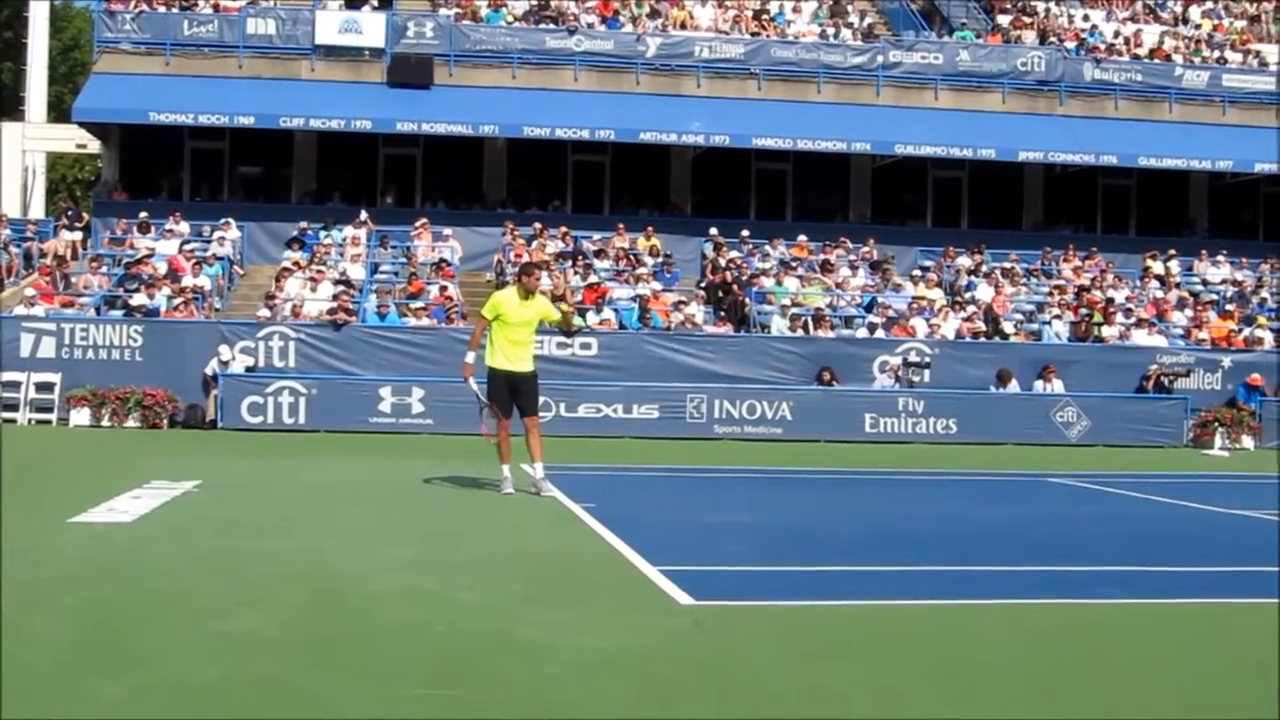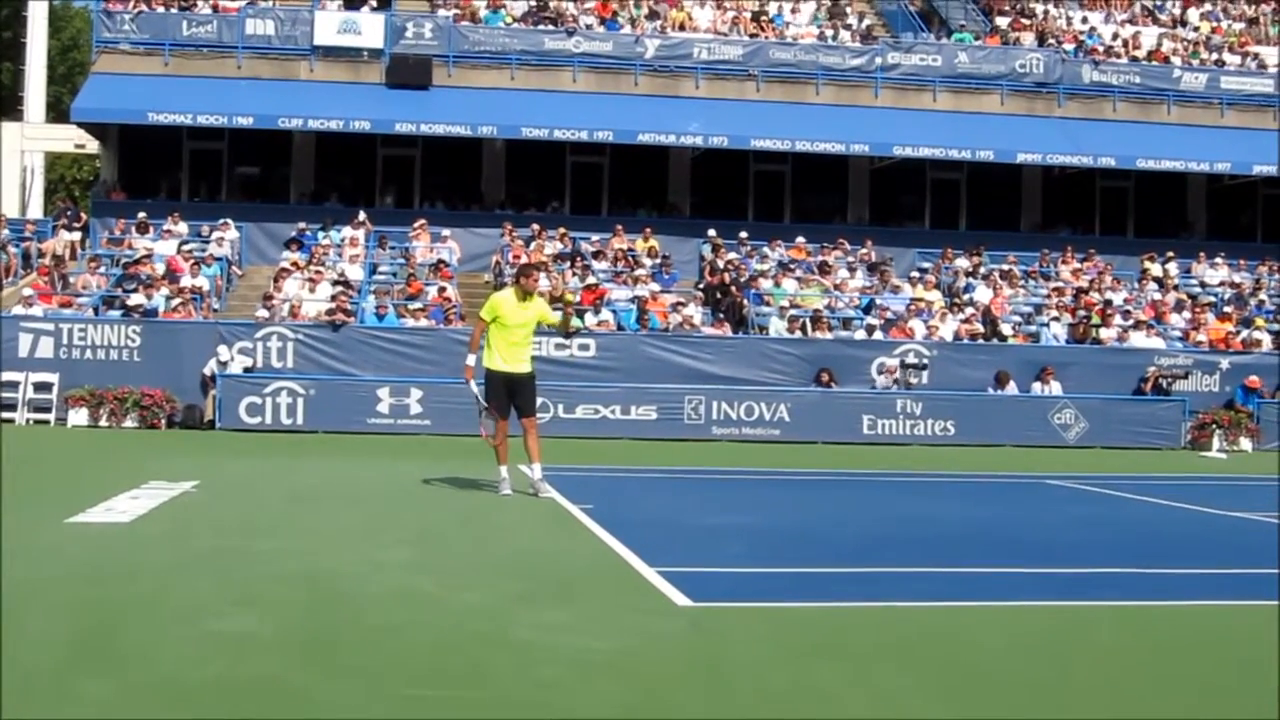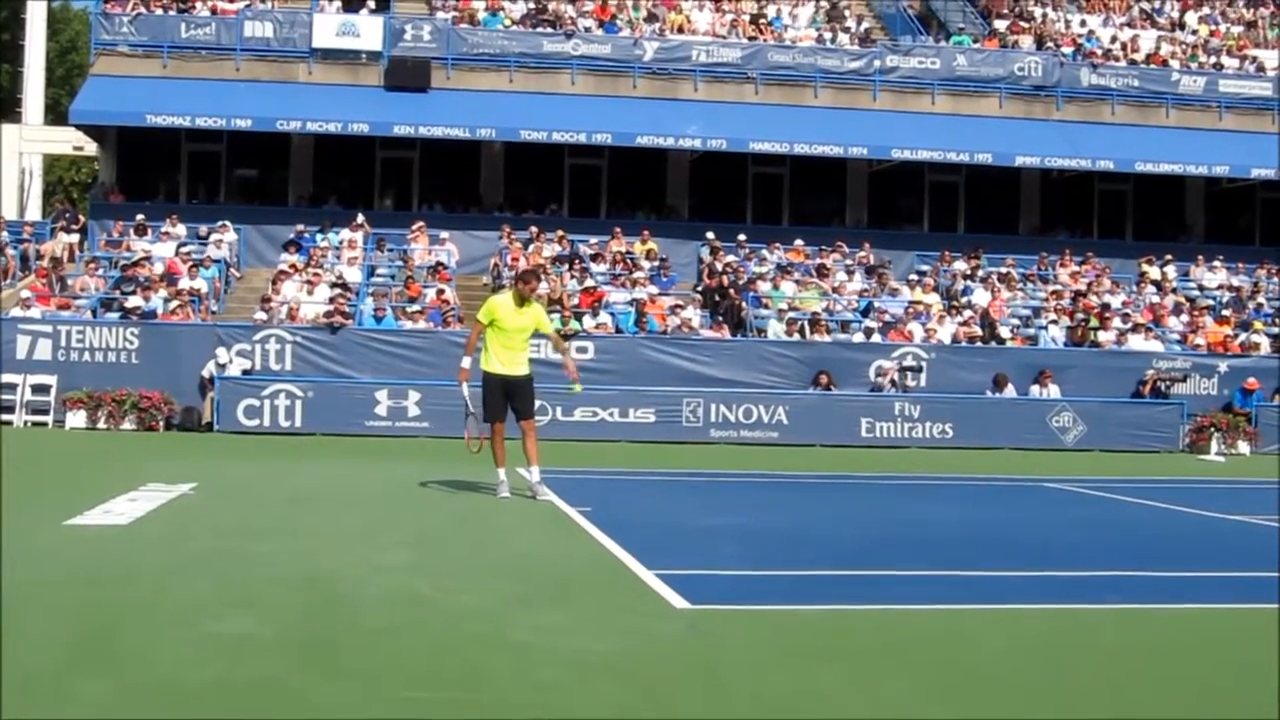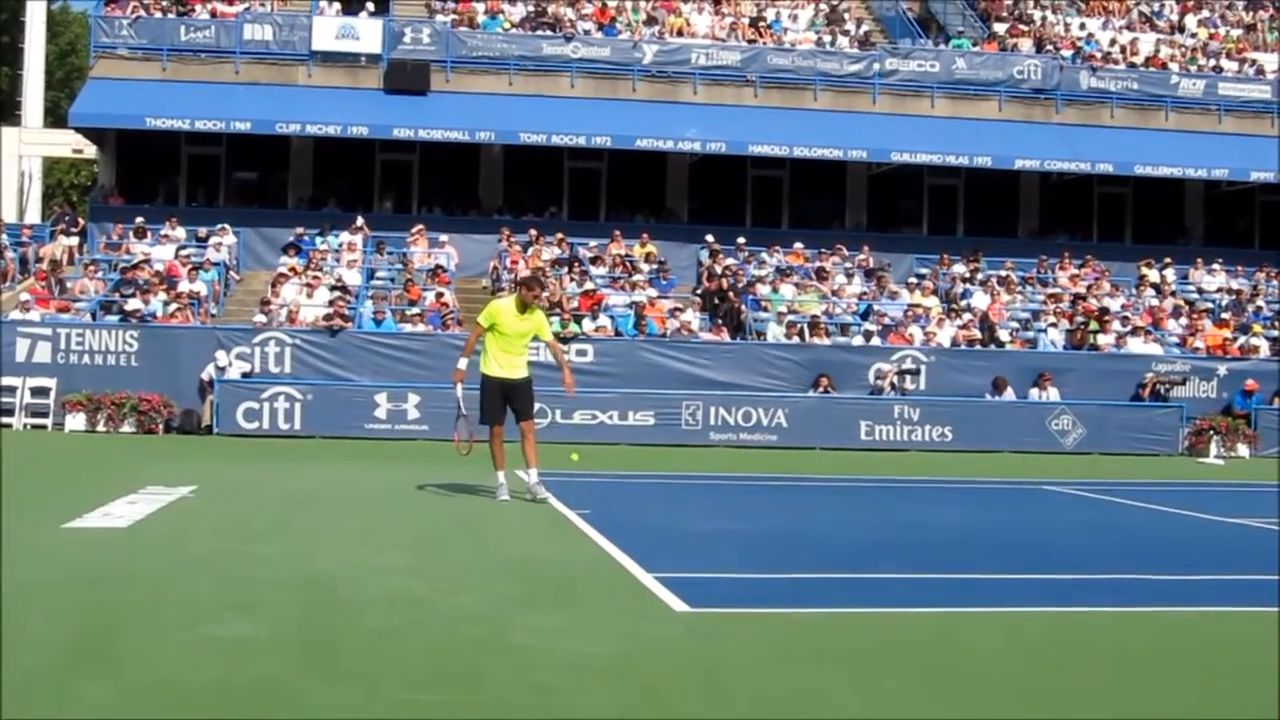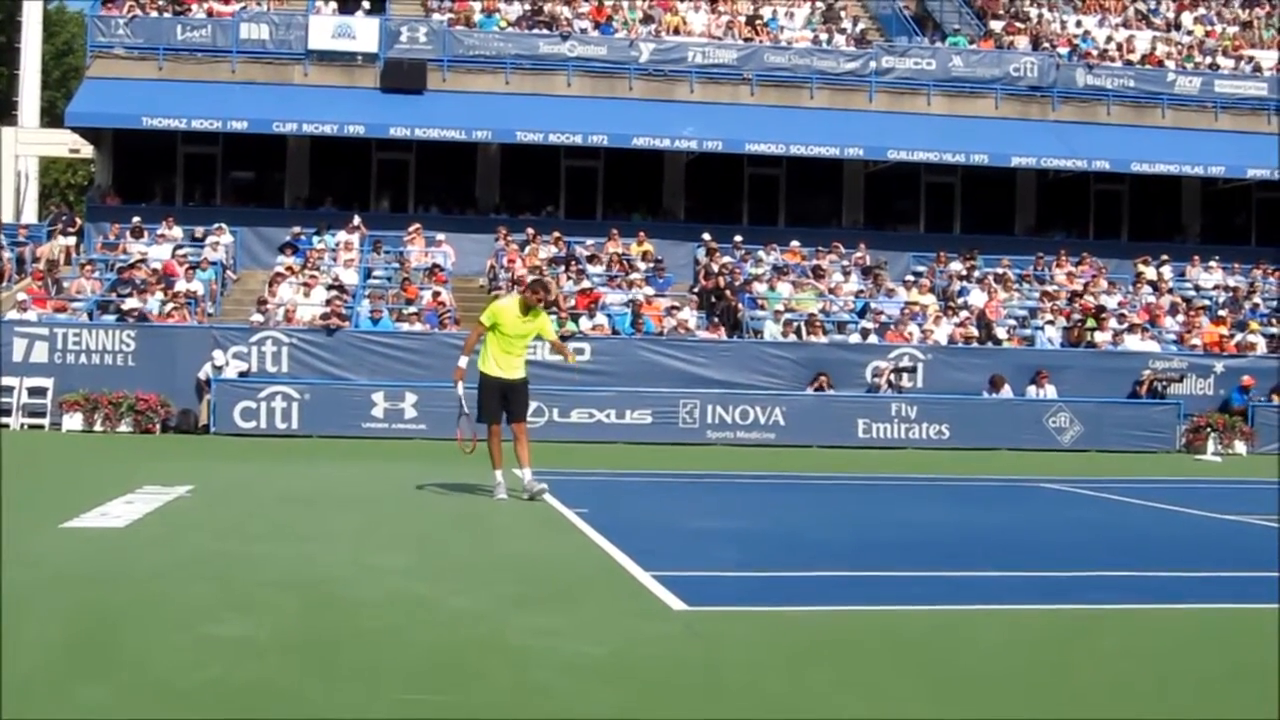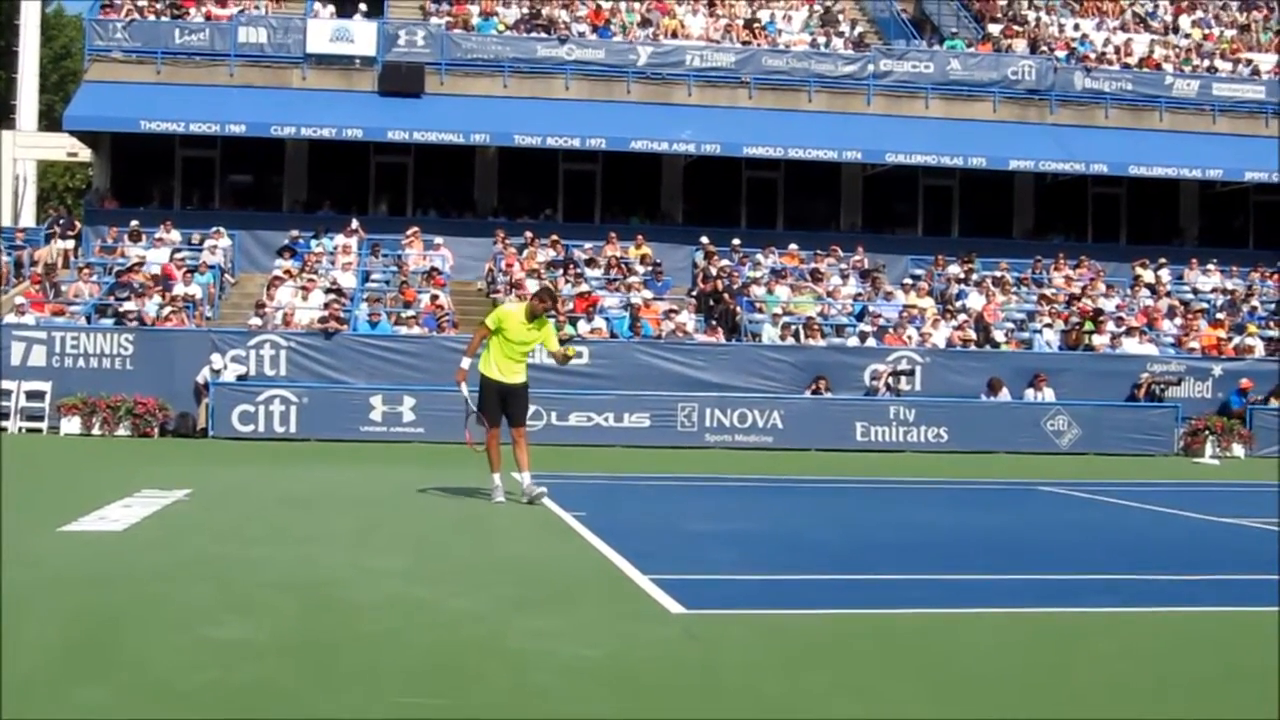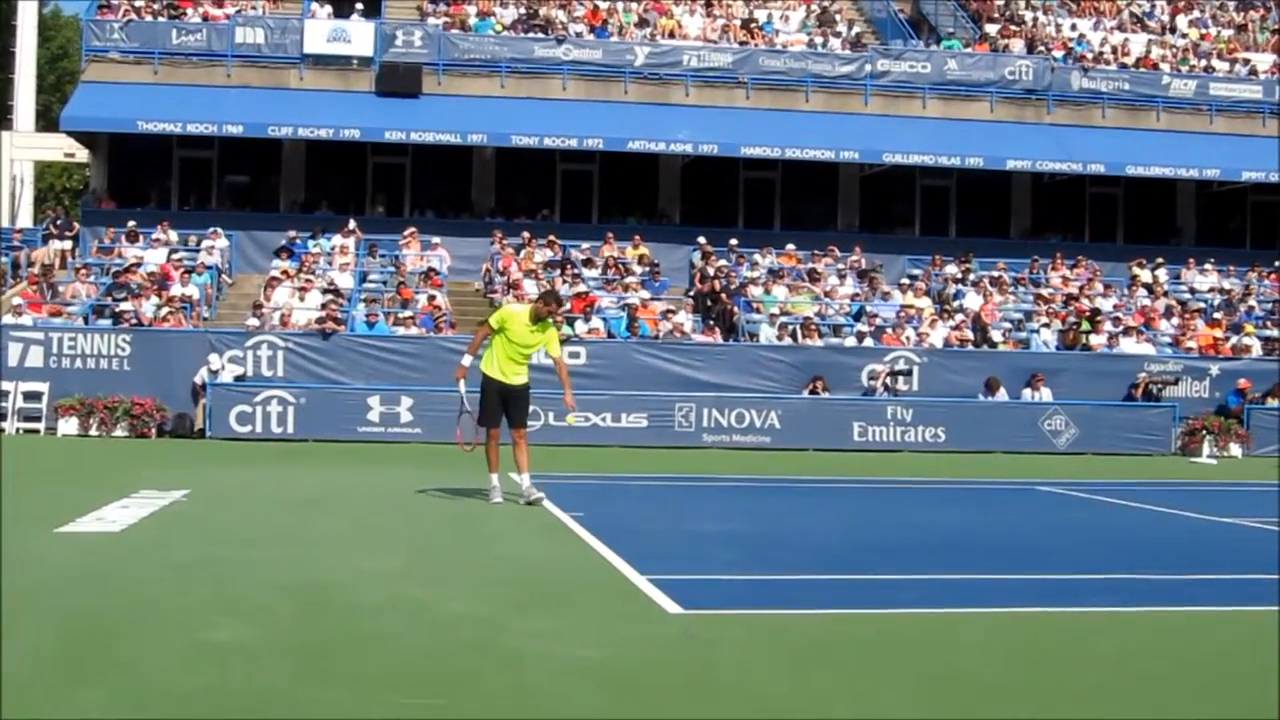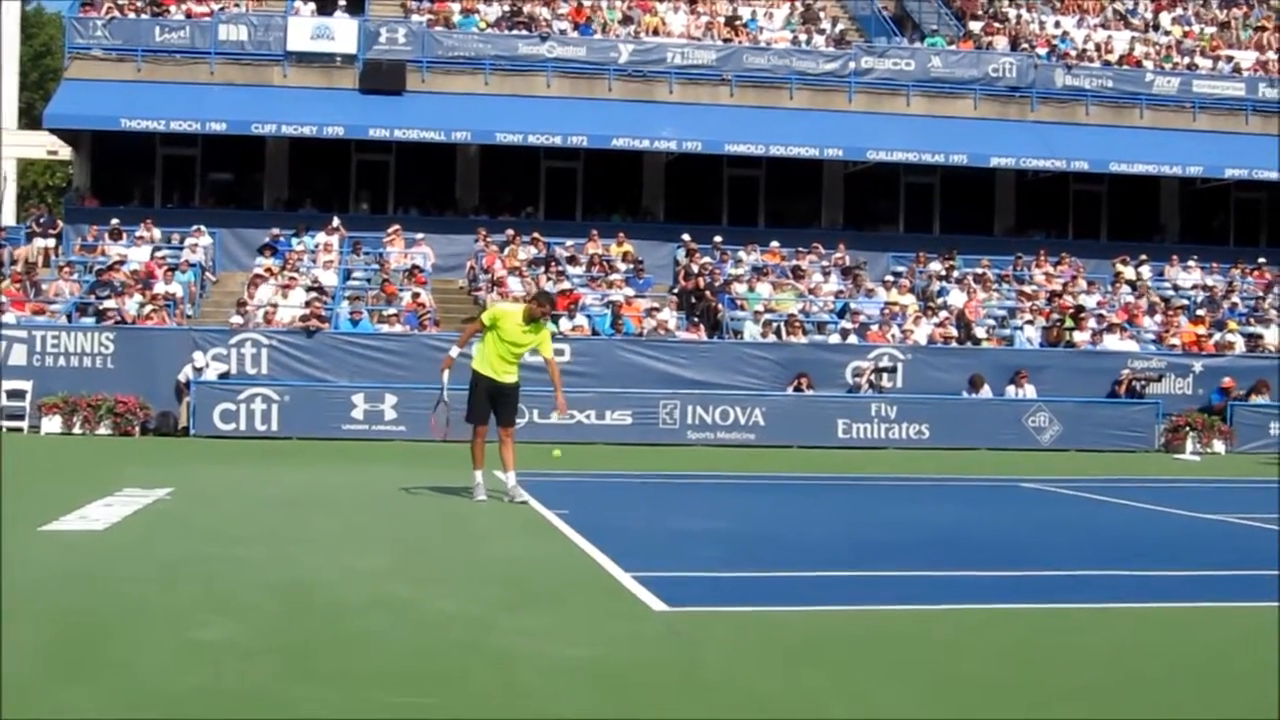
dt=0.2s
person 1, frame 1
left shoulder: (541, 302)
right shoulder: (500, 298)
left elbow: (566, 326)
right elbow: (479, 328)
left wrist: (567, 315)
right wrist: (469, 360)
left hip: (526, 371)
right hip: (500, 370)
left knee: (532, 423)
right knee: (502, 424)
left ankle: (539, 476)
right ankle: (506, 475)
person 1, frame 2
left shoulder: (539, 304)
right shoulder: (498, 299)
left elbow: (560, 326)
right elbow: (478, 330)
left wrist: (567, 316)
right wrist: (470, 363)
left hip: (523, 372)
right hip: (497, 371)
left knee: (530, 424)
right knee: (500, 426)
left ankle: (537, 477)
right ankle: (504, 476)
person 1, frame 3
left shoulder: (536, 310)
right shoulder: (495, 303)
left elbow: (553, 337)
right elbow: (475, 333)
left wrist: (567, 358)
right wrist: (465, 365)
left hip: (521, 375)
right hip: (494, 374)
left knee: (528, 426)
right knee: (497, 428)
left ankle: (535, 480)
right ankle: (502, 479)
person 1, frame 4
left shoulder: (538, 315)
right shoulder: (497, 307)
left elbow: (552, 344)
right elbow: (475, 335)
left wrist: (565, 369)
right wrist: (461, 366)
left hip: (520, 378)
right hip: (493, 377)
left knee: (527, 429)
right knee: (496, 431)
left ankle: (533, 482)
right ankle: (501, 482)
person 1, frame 5
left shoulder: (541, 317)
right shoulder: (500, 307)
left elbow: (555, 343)
right elbow: (476, 334)
left wrist: (564, 350)
right wrist: (461, 365)
left hip: (517, 378)
right hip: (491, 376)
left knee: (520, 430)
right knee: (494, 430)
left ankle: (528, 481)
right ankle: (499, 481)
person 1, frame 6
left shoulder: (546, 326)
right shoulder: (505, 311)
left elbow: (556, 353)
right elbow: (479, 336)
left wrist: (565, 356)
right wrist: (464, 366)
left hip: (517, 382)
right hip: (491, 379)
left knee: (519, 434)
right knee: (493, 433)
left ankle: (527, 485)
right ankle: (497, 484)
person 1, frame 7
left shoulder: (549, 330)
right shoulder: (509, 312)
left elbow: (558, 360)
right elbow: (482, 334)
left wrist: (567, 391)
right wrist: (464, 364)
left hip: (519, 383)
right hip: (493, 379)
left knee: (520, 435)
right knee: (493, 433)
left ankle: (526, 487)
right ankle: (494, 484)
person 1, frame 8
left shoulder: (542, 331)
right shoulder: (502, 310)
left elbow: (550, 362)
right elbow: (472, 329)
left wrist: (559, 392)
right wrist: (452, 355)
left hip: (509, 382)
right hip: (483, 376)
left knee: (507, 433)
right knee: (480, 430)
left ankle: (511, 485)
right ankle: (478, 481)
